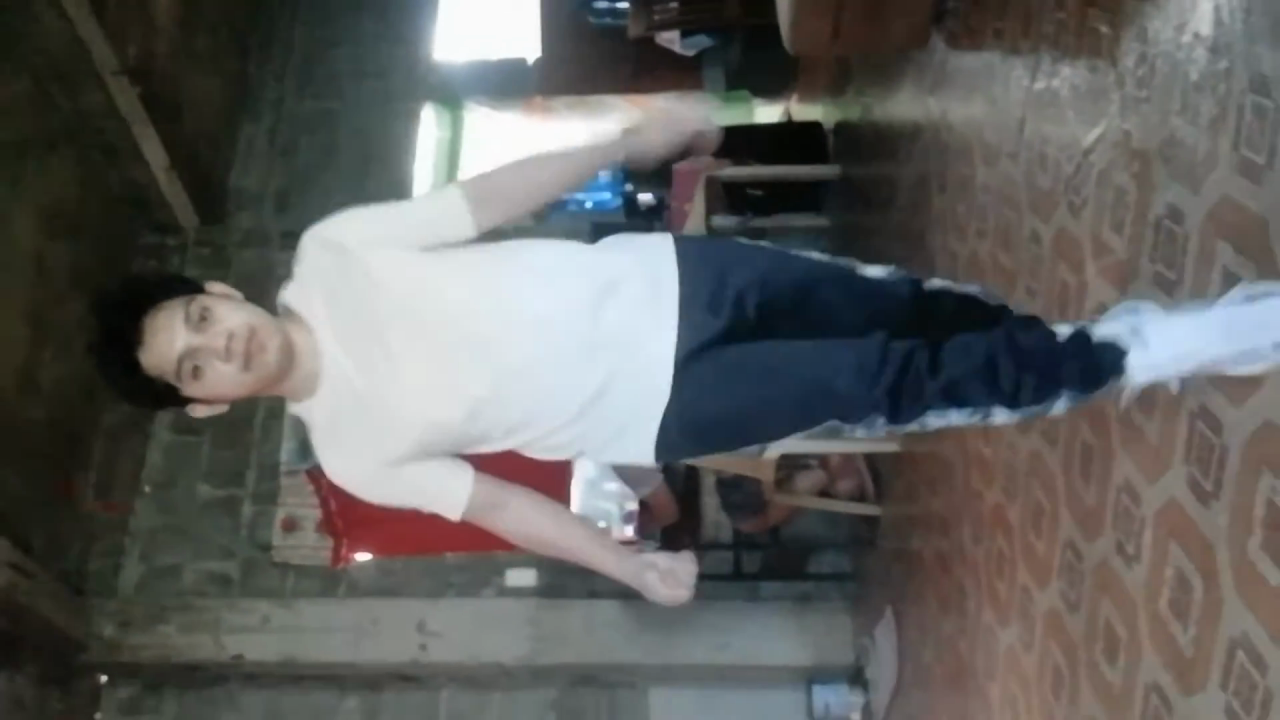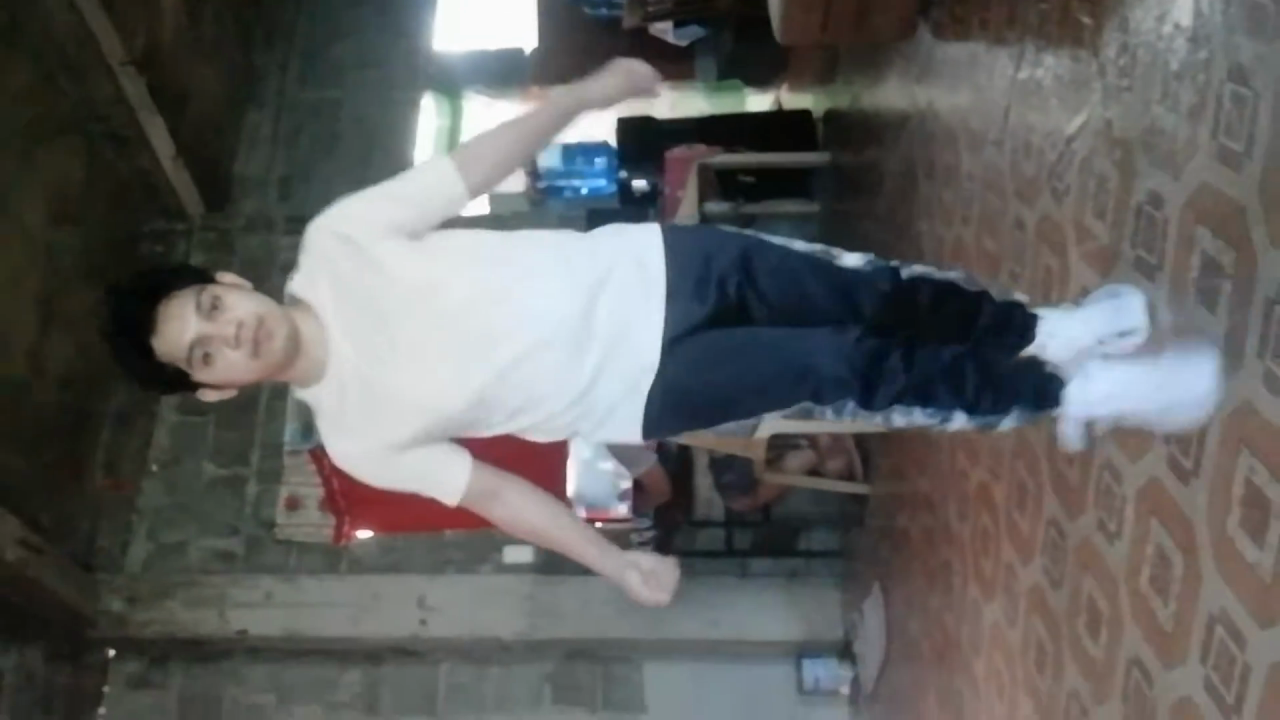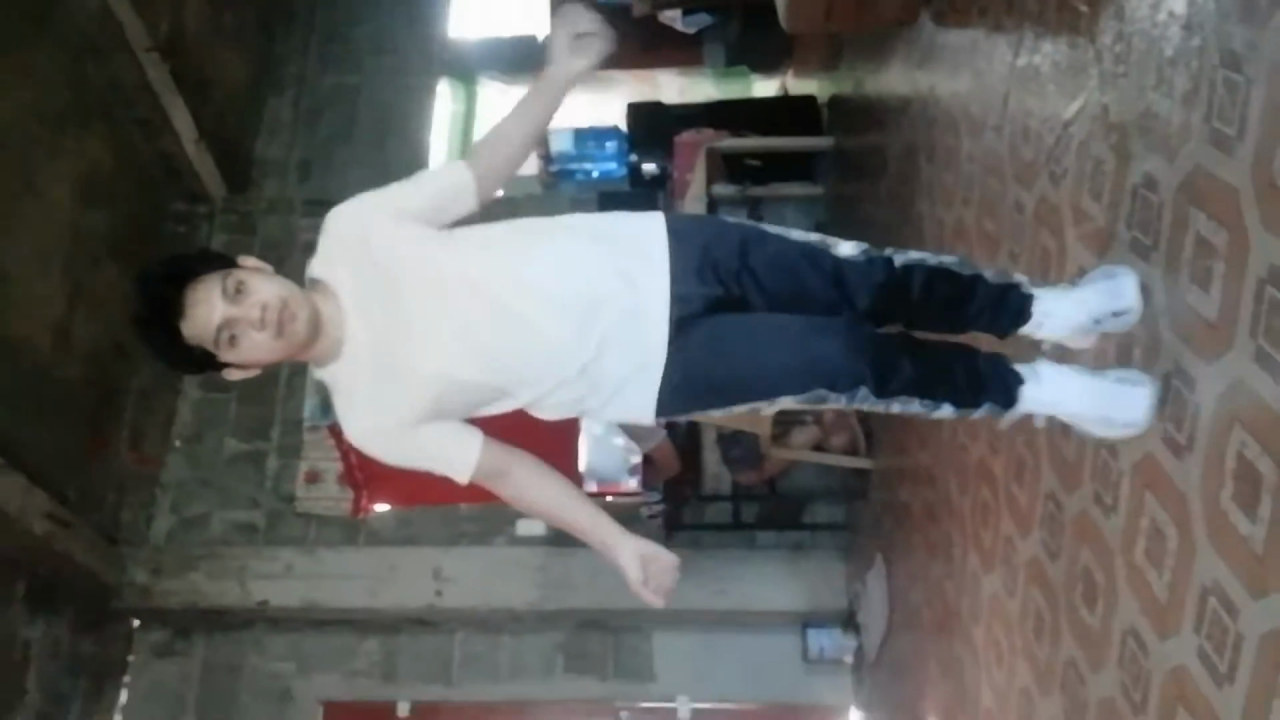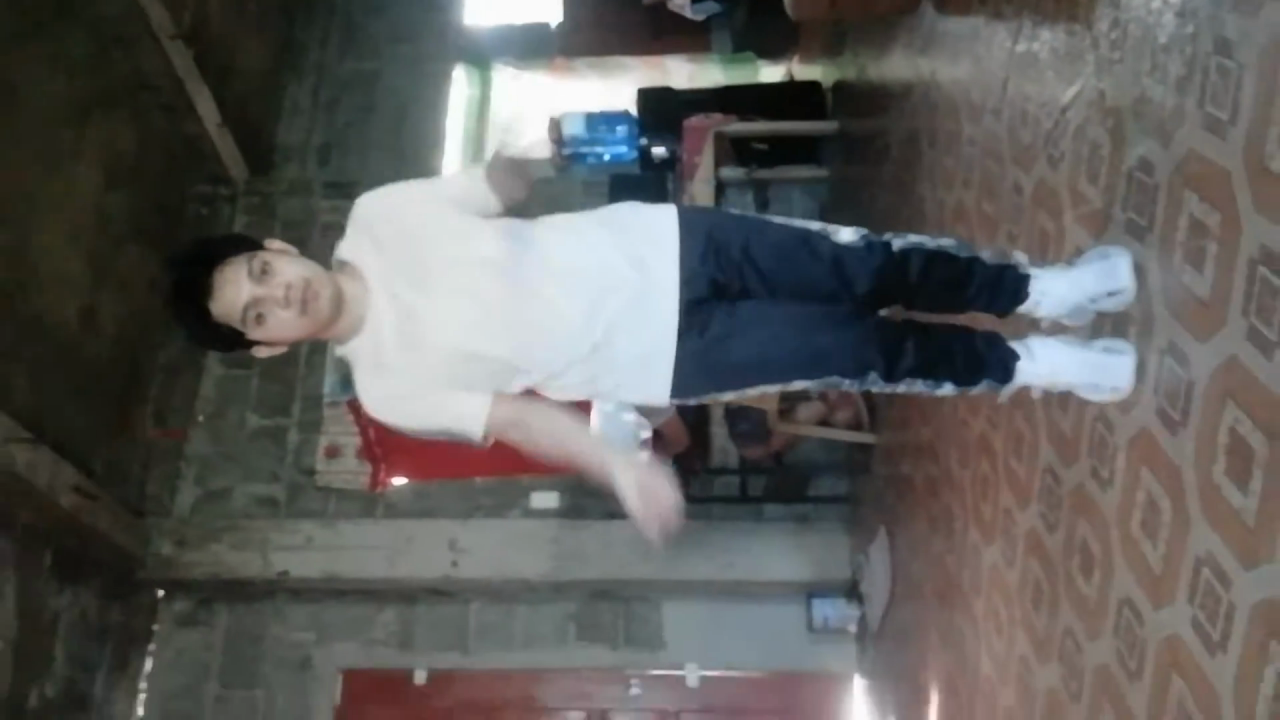
dt=0.1s
person 1, frame 1
left shoulder: (332, 250)
right shoulder: (355, 449)
left elbow: (496, 194)
right elbow: (490, 499)
left wrist: (624, 144)
right wrist: (636, 569)
left hip: (658, 282)
right hip: (660, 412)
left knee: (892, 301)
right knee: (900, 384)
left ankle: (1085, 347)
right ankle: (1140, 354)
person 1, frame 2
left shoulder: (334, 241)
right shoulder: (358, 436)
left elbow: (471, 165)
right elbow: (489, 487)
left wrist: (582, 93)
right wrist: (618, 560)
left hip: (643, 269)
right hip: (642, 394)
left knee: (873, 291)
right knee: (851, 369)
left ankle: (1045, 333)
right ankle: (1077, 391)
person 1, frame 3
left shoulder: (354, 231)
right shoulder: (371, 412)
left elbow: (485, 168)
right elbow: (494, 466)
right wrist: (617, 544)
left hip: (647, 253)
right hip: (646, 377)
left knee: (870, 281)
right knee: (851, 364)
left ankle: (1038, 310)
right ankle: (1034, 389)
person 1, frame 4
left shoulder: (375, 219)
right shoulder: (387, 390)
left elbow: (495, 189)
right elbow: (512, 416)
left wrist: (508, 175)
right wrist: (617, 467)
left hip: (658, 246)
right hip: (663, 359)
left knee: (861, 259)
right knee: (859, 349)
left ankle: (1038, 290)
right ankle: (1029, 363)
